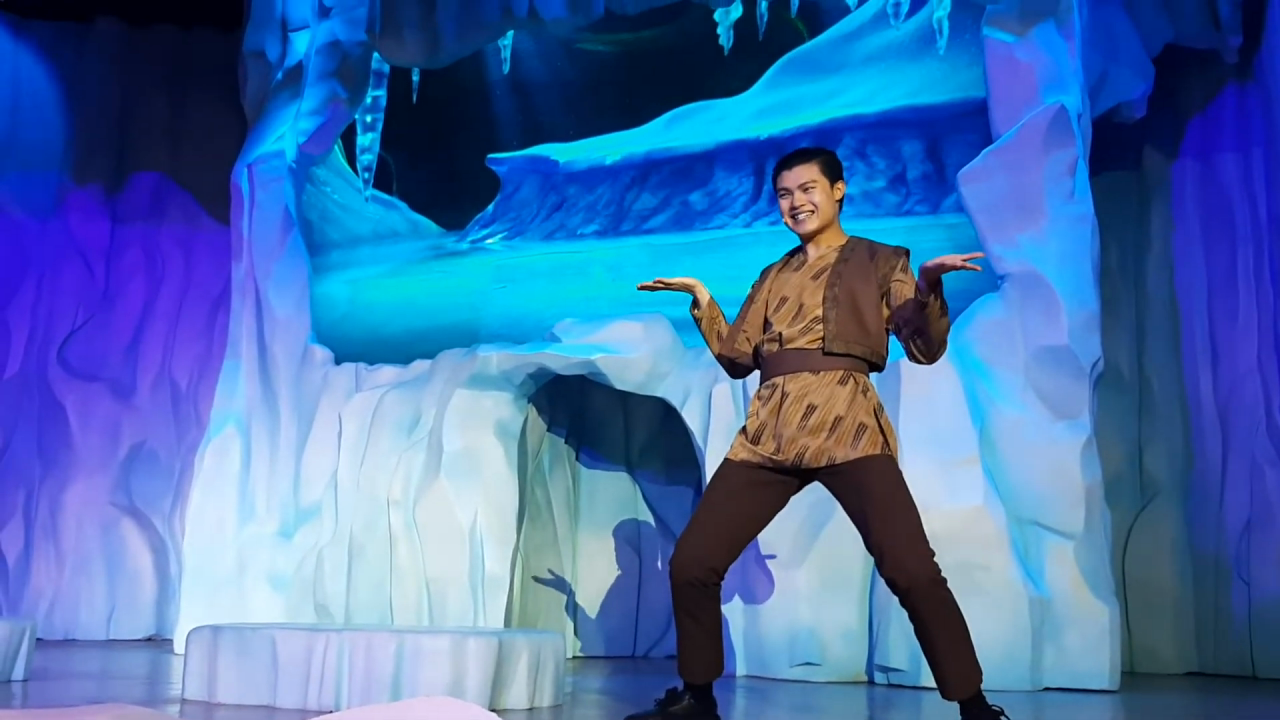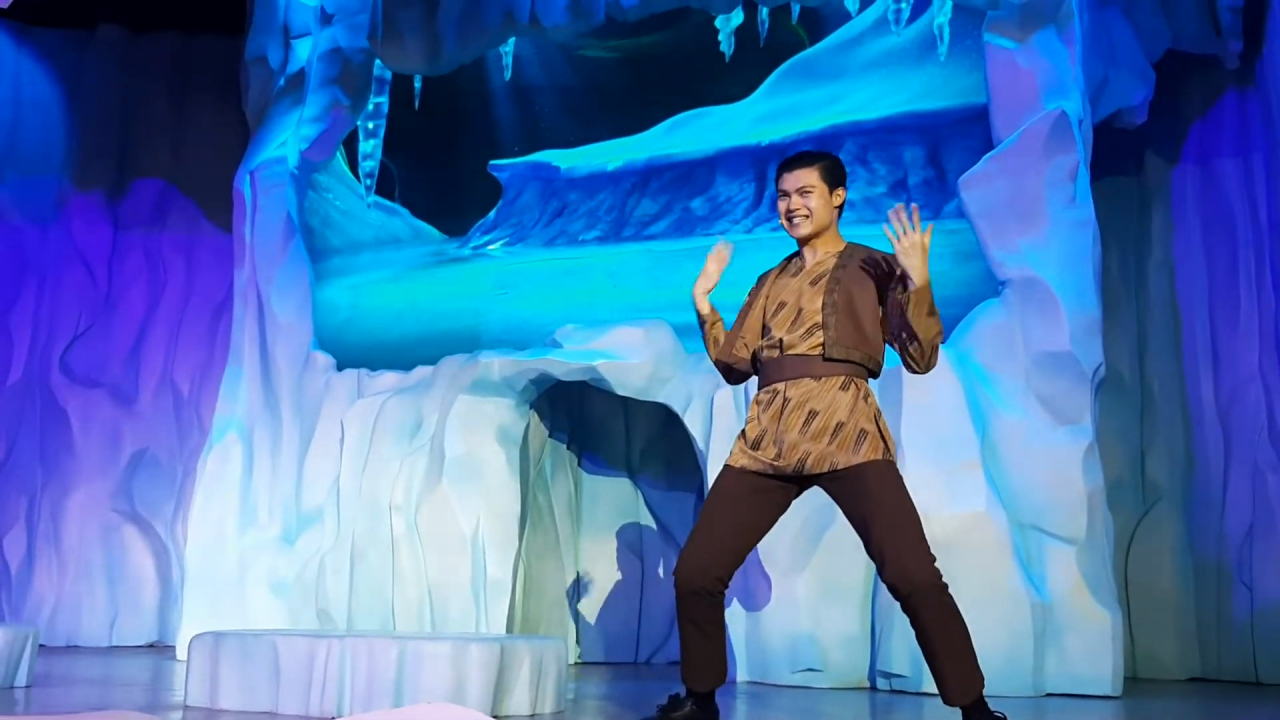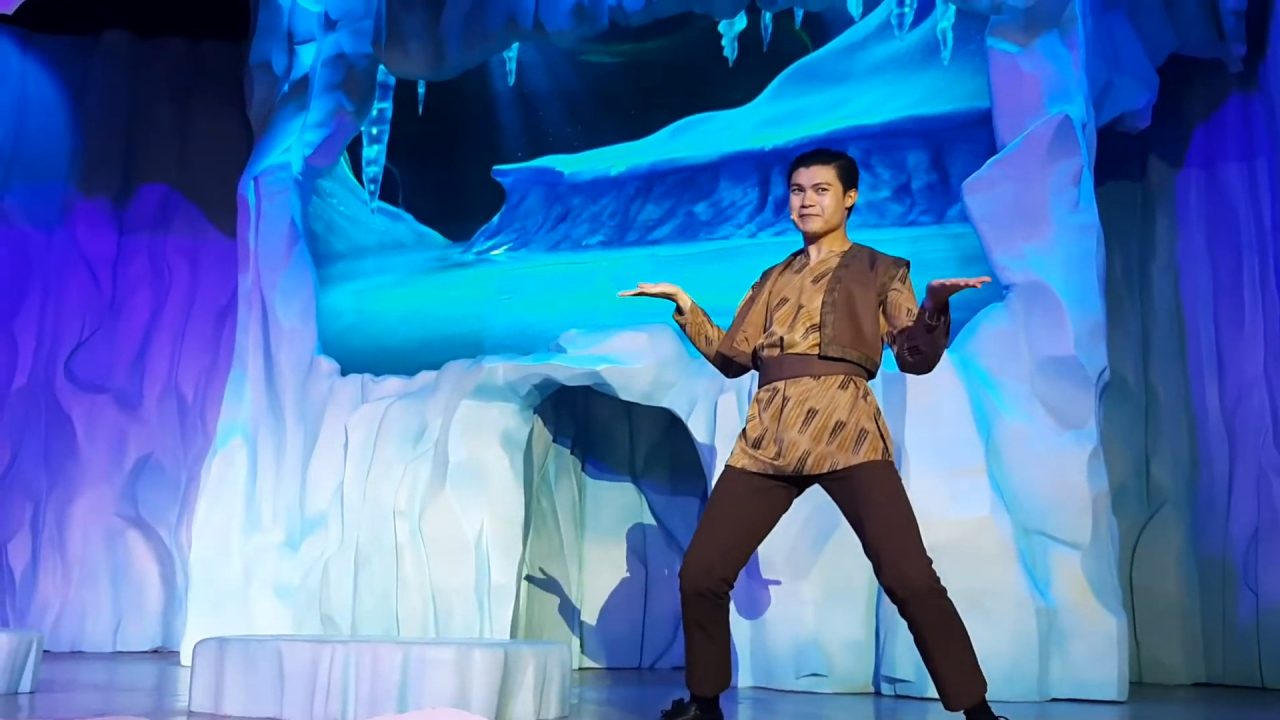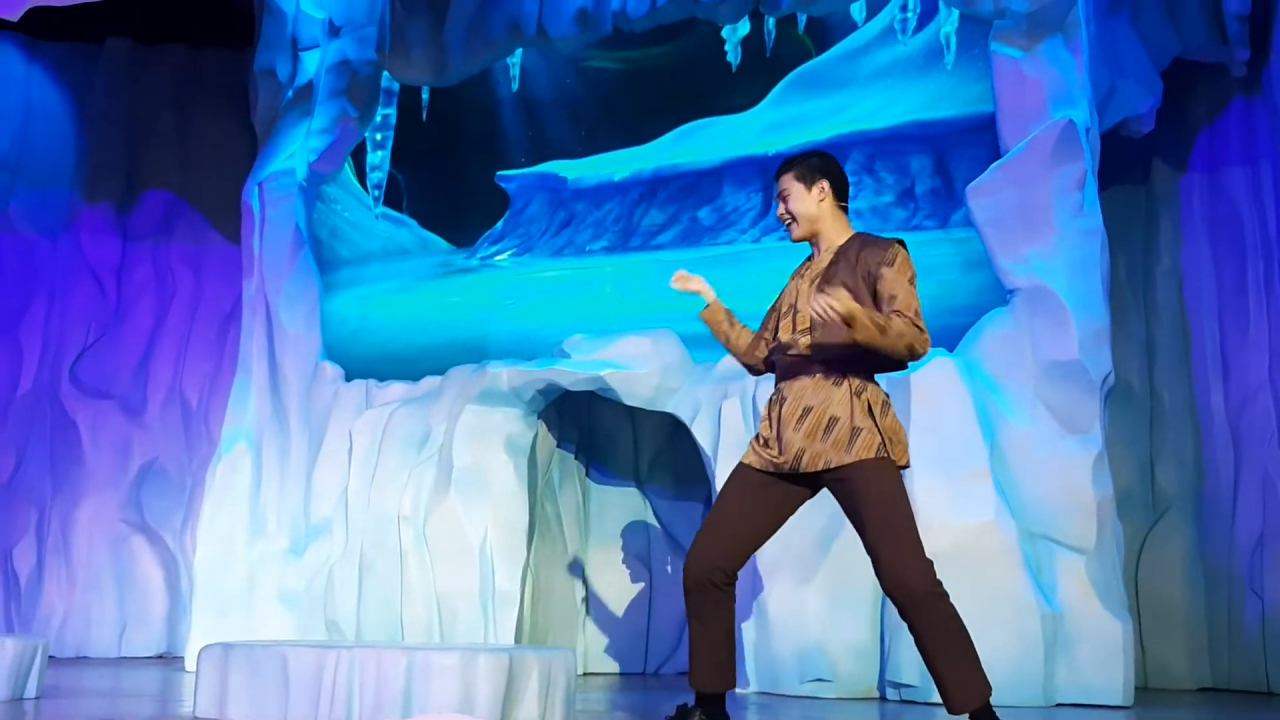
dt=0.4s
person 1, frame 1
left shoulder: (881, 261)
right shoulder: (773, 276)
left elbow: (925, 349)
right elbow: (737, 358)
left wrist: (928, 286)
right wrist: (701, 298)
left hip: (847, 427)
right hip: (768, 433)
left knee: (913, 571)
right knee: (691, 564)
person 1, frame 2
left shoulder: (877, 268)
right shoulder: (770, 283)
left elbow: (920, 358)
right elbow: (733, 364)
left wrist: (917, 281)
right wrist: (704, 298)
left hip: (846, 432)
right hip: (767, 438)
left knee: (914, 576)
right knee: (696, 572)
person 1, frame 3
left shoulder: (882, 271)
right shoulder: (774, 279)
left elbow: (917, 358)
right elbow: (733, 357)
left wrist: (936, 306)
right wrist: (684, 303)
left hip: (846, 432)
right hip: (767, 437)
left knee: (911, 579)
right knee: (700, 573)
person 1, frame 4
left shoulder: (881, 254)
right shoulder: (800, 277)
left elbow: (914, 340)
right elbow: (759, 356)
left wrist: (849, 315)
right wrist: (711, 301)
left hip: (851, 431)
right hip: (780, 437)
left knee: (909, 580)
right knee: (705, 565)
